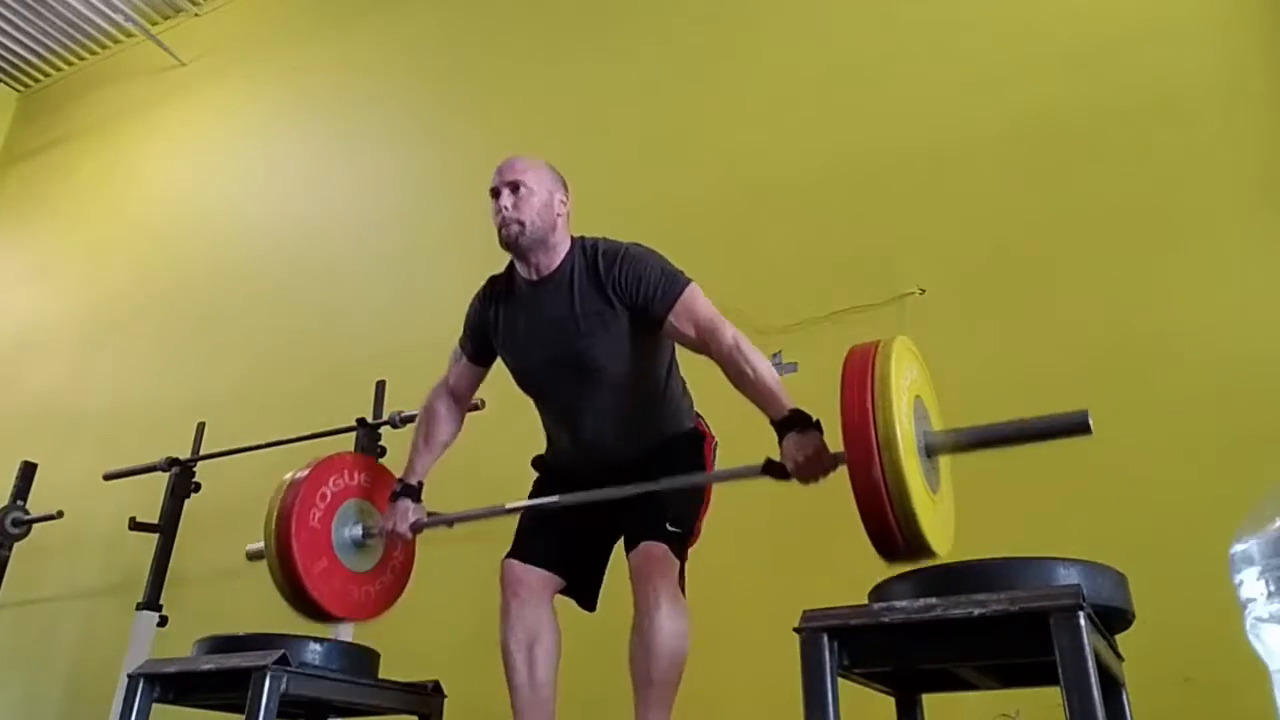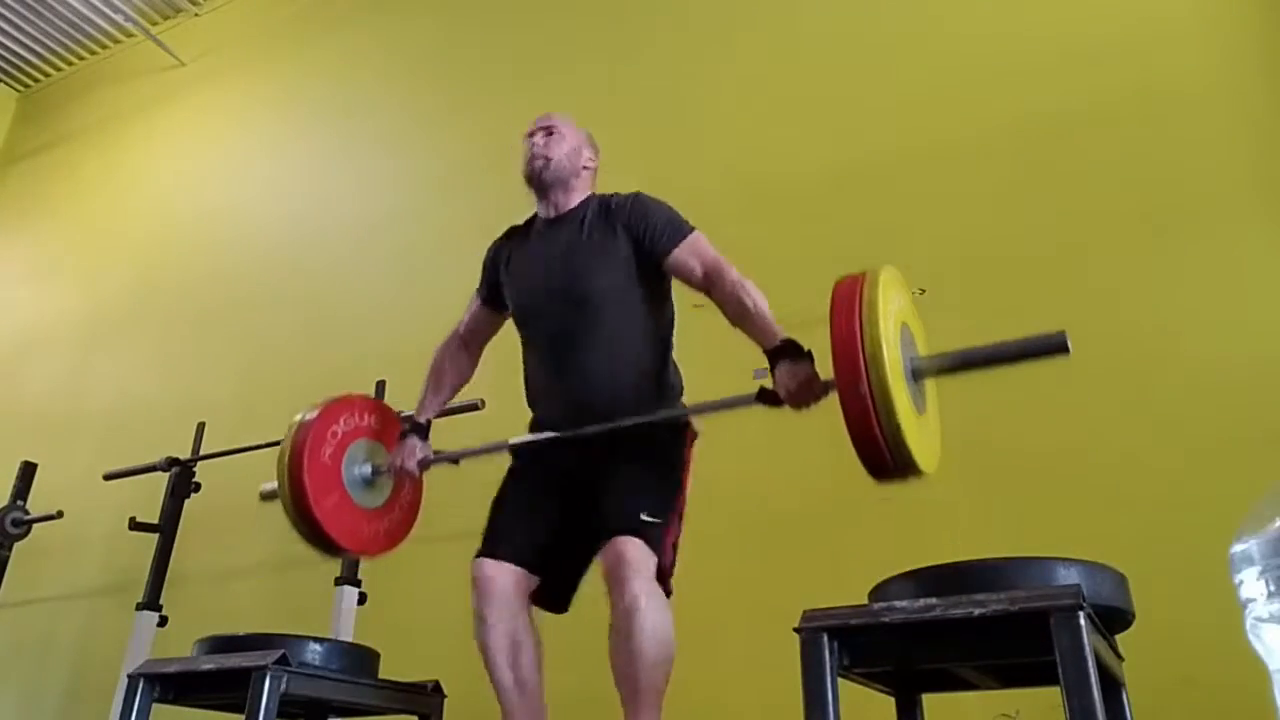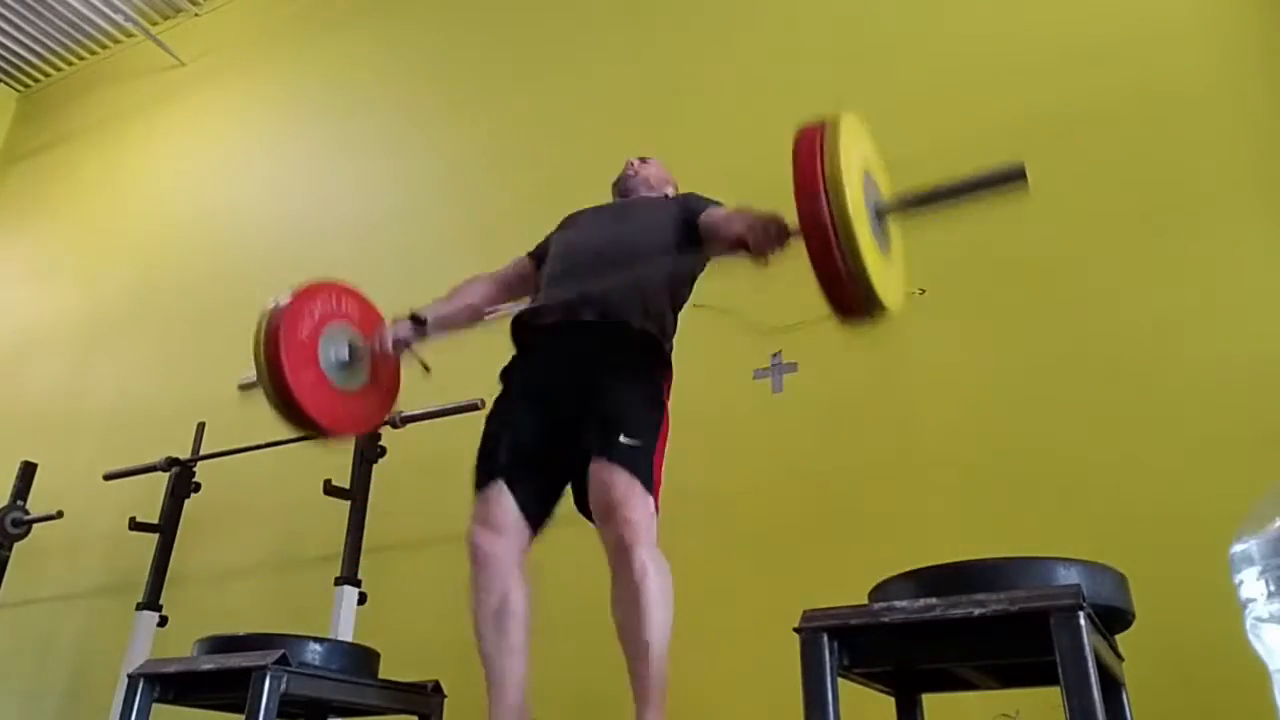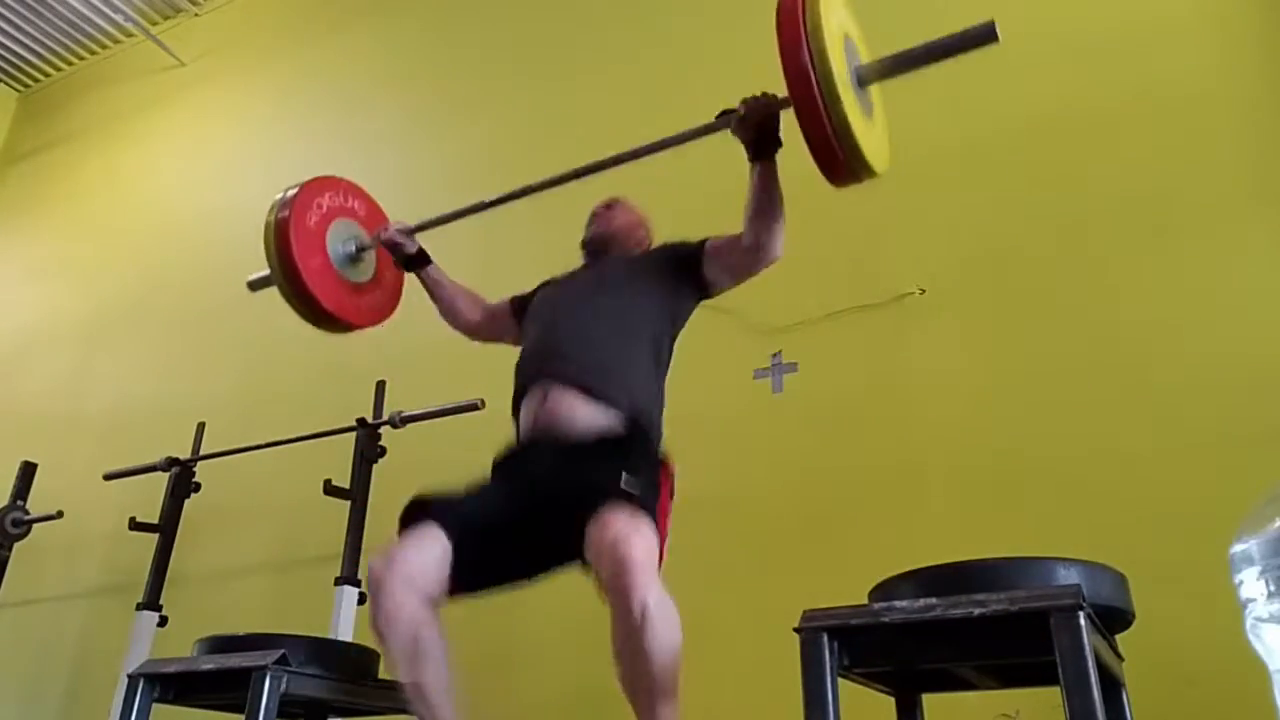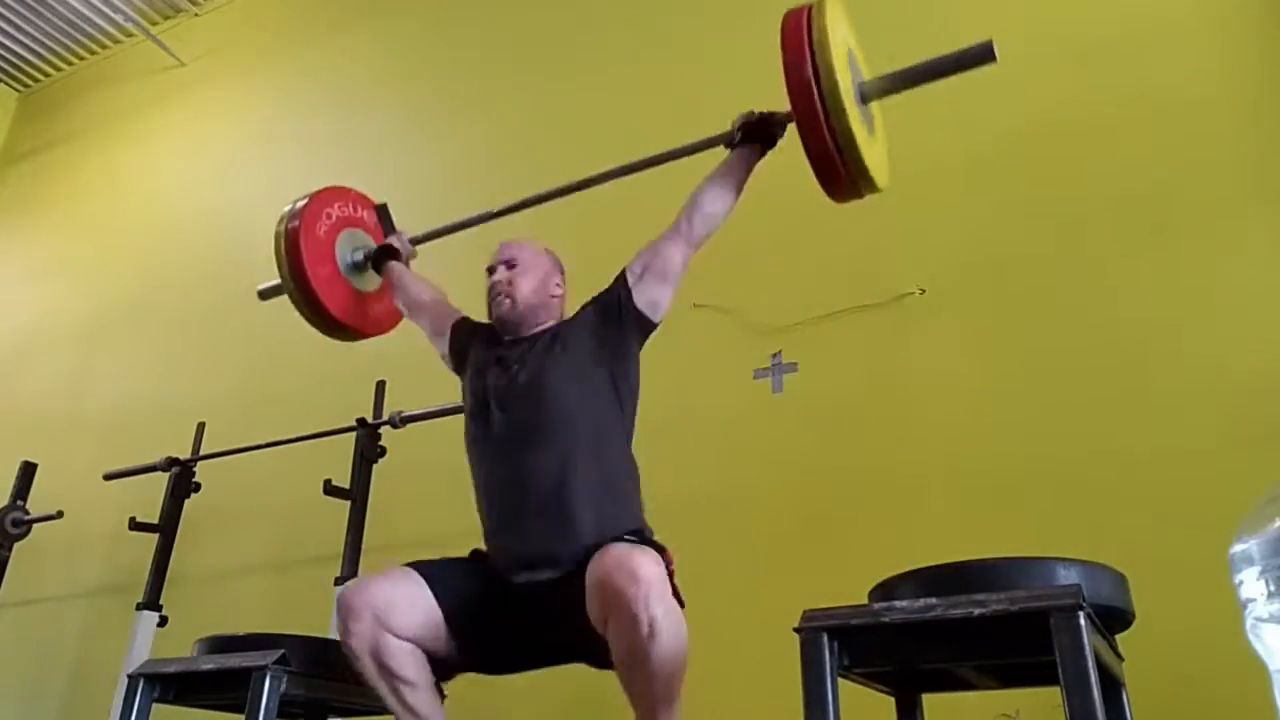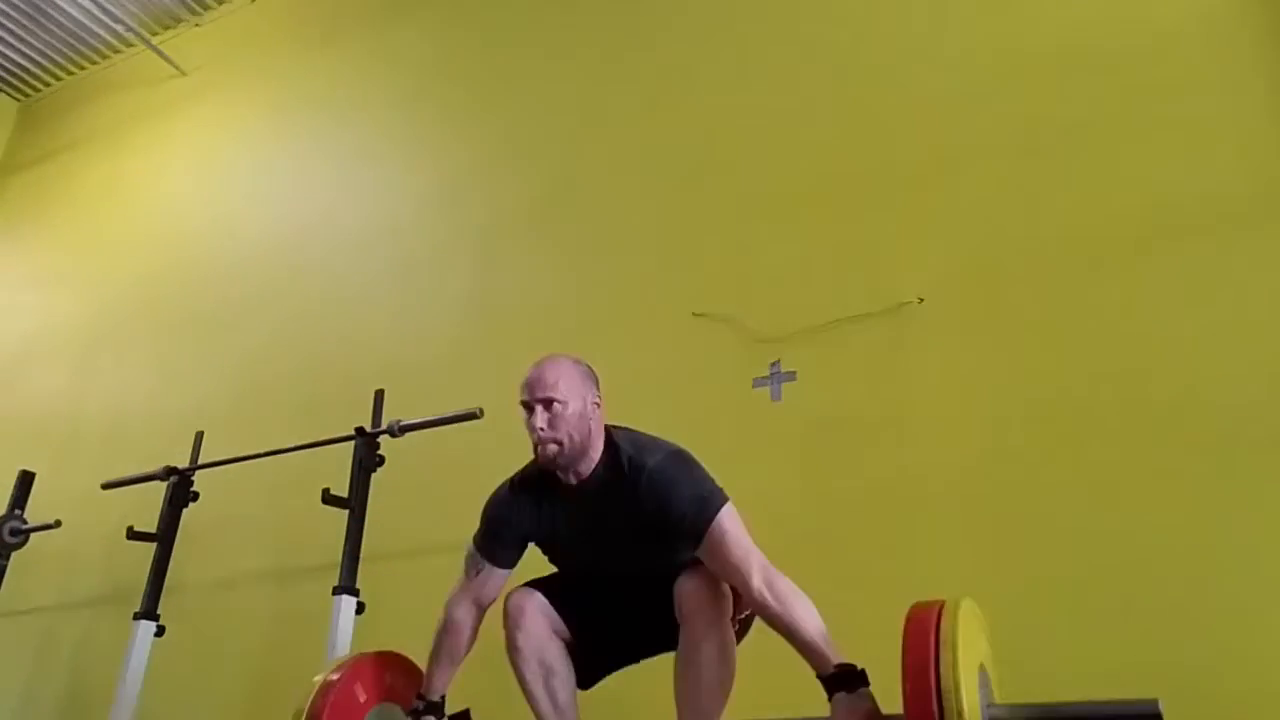
dt=0.2s
person 1, frame 1
left shoulder: (620, 267)
right shoulder: (492, 303)
left elbow: (719, 338)
right elbow: (449, 397)
left wrist: (792, 425)
right wrist: (409, 489)
left hip: (664, 453)
right hip: (574, 467)
left knee: (654, 568)
right knee: (522, 580)
person 1, frame 2
left shoulder: (630, 216)
right shoulder: (508, 251)
left elbow: (717, 276)
right elbow: (464, 341)
left wrist: (783, 353)
right wrist: (418, 427)
left hip: (643, 431)
right hip: (554, 443)
left knee: (630, 567)
right knee: (494, 580)
person 1, frame 3
left shoulder: (682, 211)
right shoulder: (573, 228)
left elbow: (731, 227)
right elbow: (496, 285)
left wrist: (758, 226)
right wrist: (420, 321)
left hip: (622, 363)
right hip: (537, 367)
left knee: (626, 526)
right knee: (491, 536)
person 1, frame 4
left shoulder: (664, 271)
right shoulder: (553, 295)
left elbow: (761, 247)
right elbow: (478, 317)
left wrist: (761, 151)
right wrist: (417, 260)
left hip: (613, 456)
right hip: (527, 470)
left knee: (627, 563)
right knee: (392, 580)
person 1, frame 5
left shoulder: (604, 329)
right shoulder: (478, 348)
left elbow: (685, 233)
right elbow: (428, 308)
left wrist: (748, 148)
left hip: (606, 559)
right hip: (506, 584)
left knee: (633, 584)
right knee: (362, 607)
person 1, frame 6
left shoulder: (657, 471)
right shoulder: (520, 498)
left elbow: (759, 579)
right elbow: (468, 601)
left hip: (686, 597)
left knee: (704, 587)
right knee: (525, 606)
